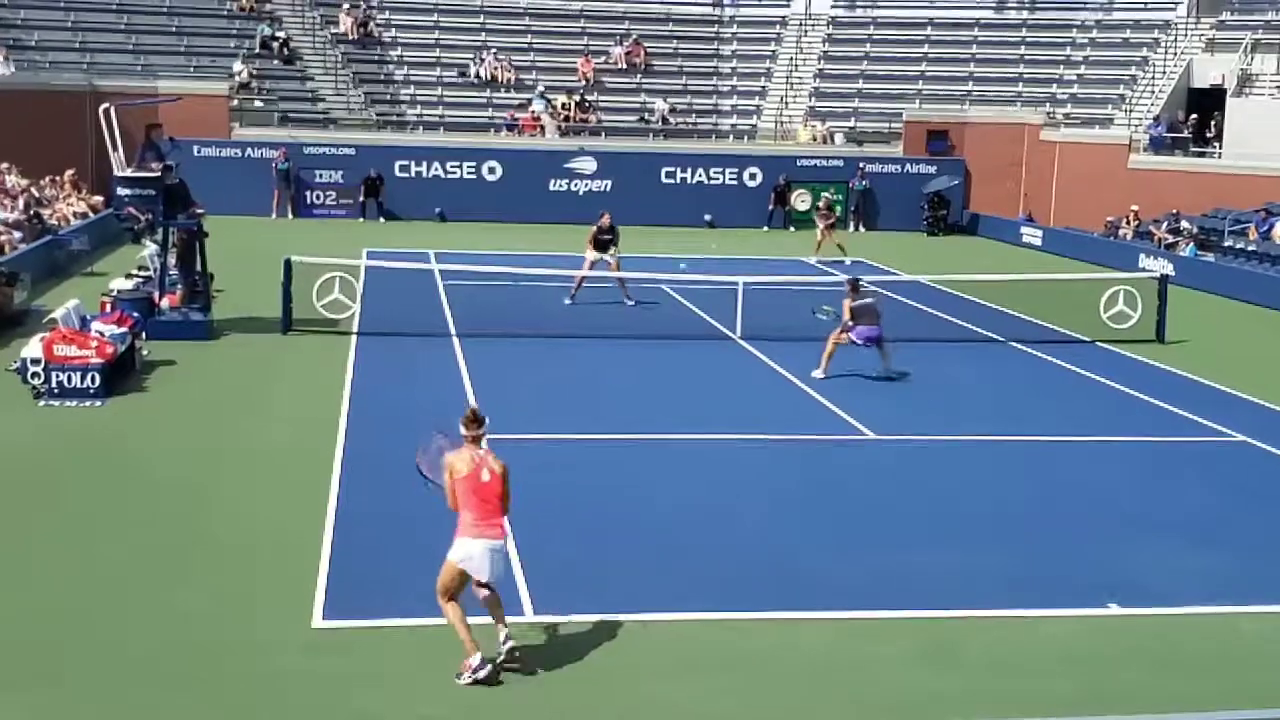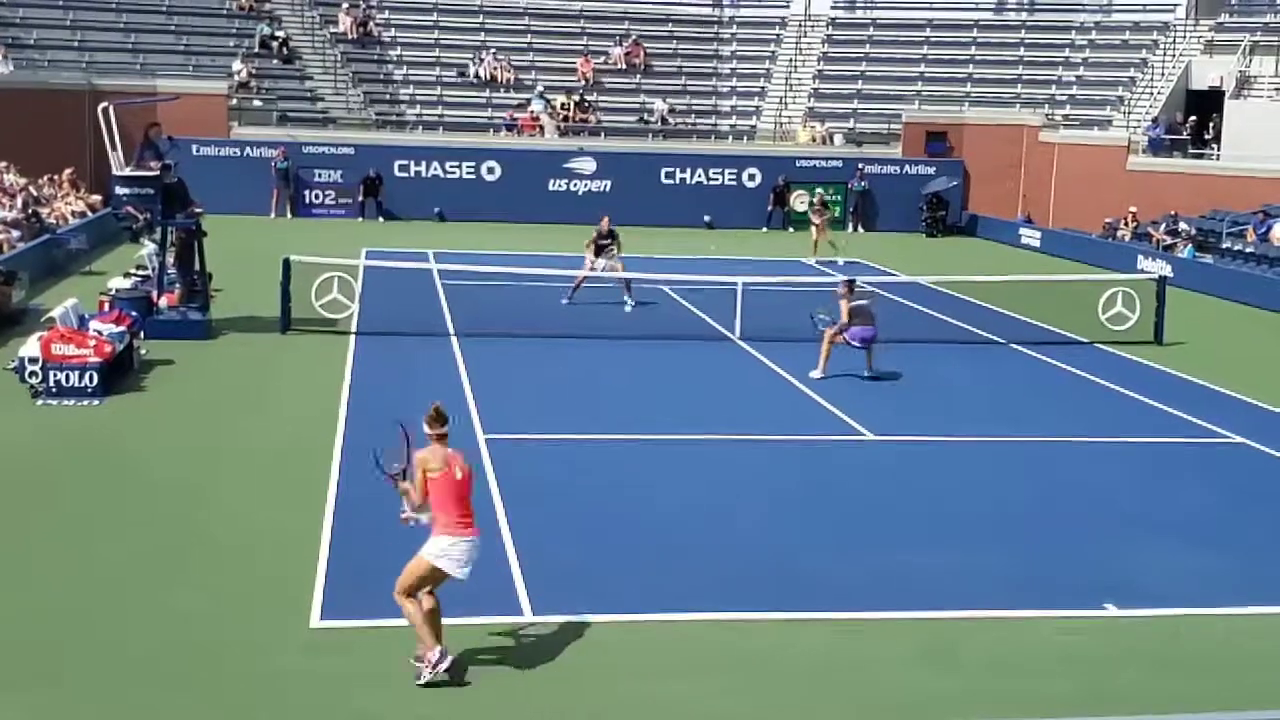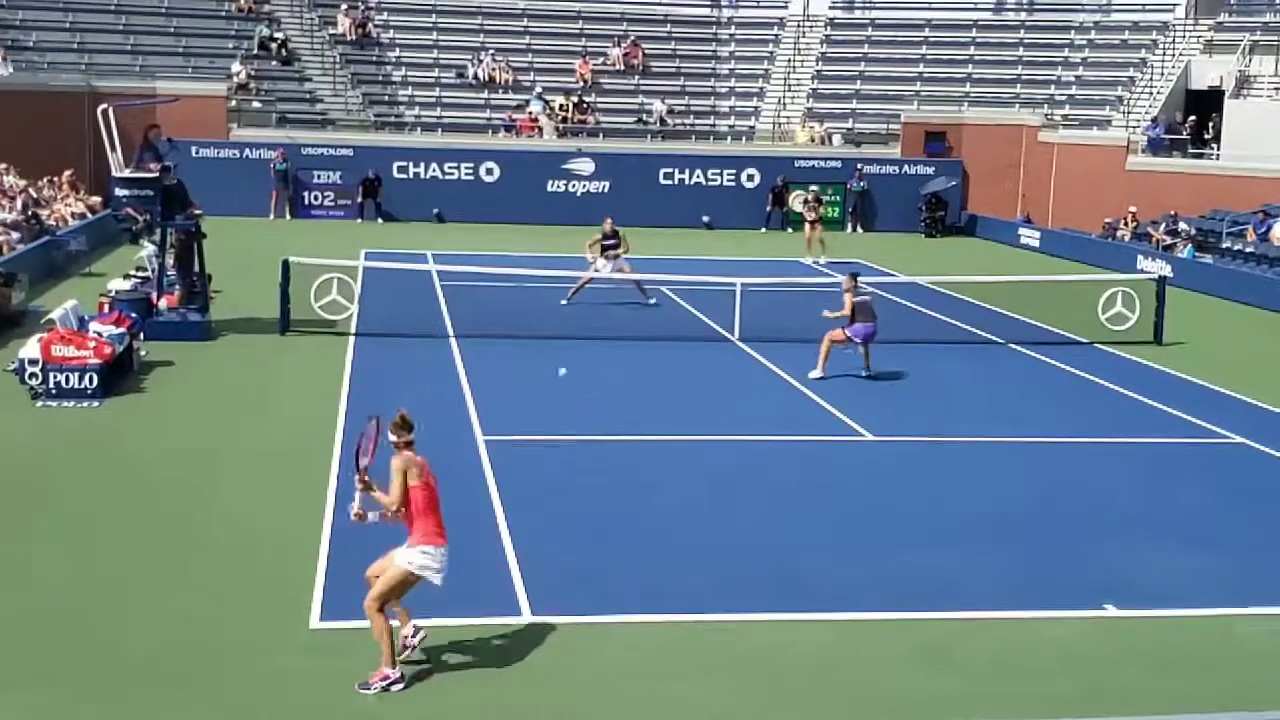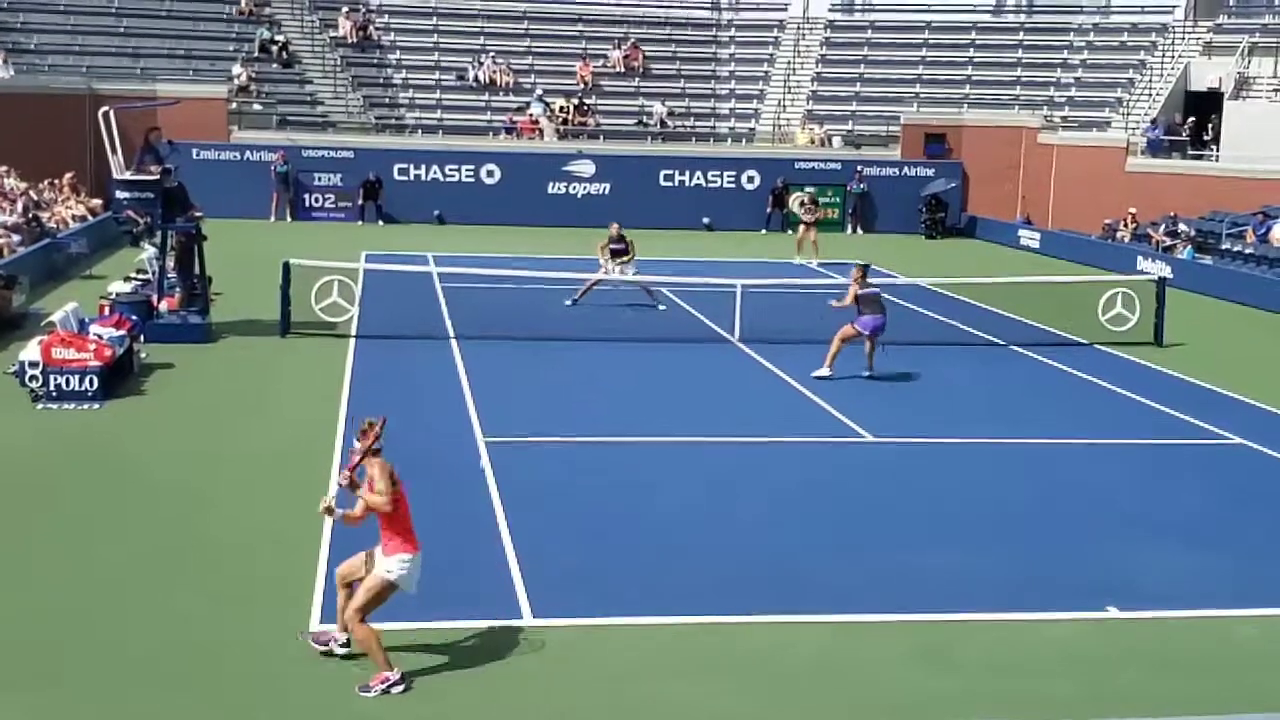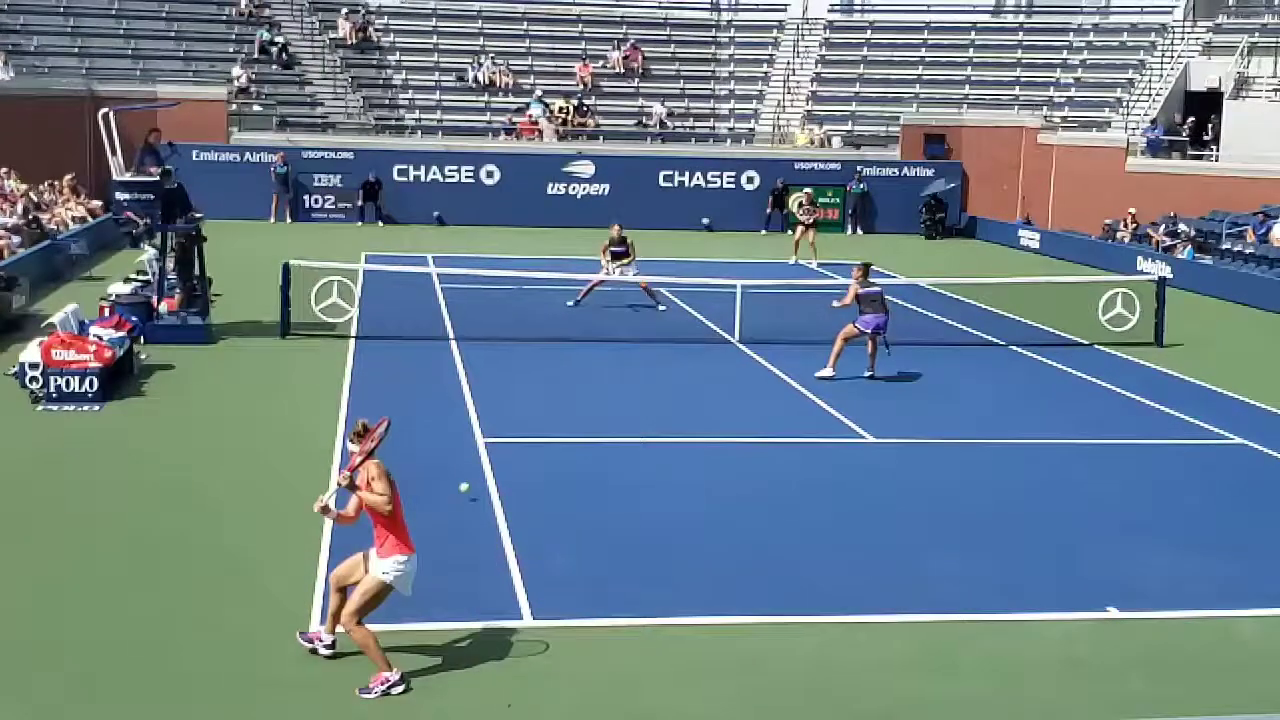
dt=0.1s
person 1, frame 1
left shoulder: (452, 459)
right shoulder: (500, 465)
left elbow: (453, 504)
left hip: (467, 541)
right hip: (497, 542)
left knee: (446, 597)
right knee: (482, 587)
left ankle: (476, 660)
right ankle: (505, 636)
person 1, frame 2
left shoulder: (422, 456)
right shoulder: (460, 459)
left elbow: (419, 500)
left wrist: (403, 487)
right wrist: (419, 514)
left hip: (449, 540)
right hip: (465, 538)
left knee: (402, 593)
right knee: (423, 586)
left ankle: (436, 654)
right ankle: (433, 649)
person 1, frame 3
left shoulder: (399, 462)
right shoulder: (420, 464)
left elbow: (395, 504)
left wrist: (371, 490)
right wrist: (368, 515)
left hip: (424, 548)
right hip: (427, 545)
left knee: (373, 603)
right knee: (373, 575)
left ankle: (391, 672)
right ankle: (411, 631)
person 1, frame 4
left shoulder: (378, 467)
right shoulder: (371, 472)
left elbow: (387, 505)
right elbow: (358, 517)
left wrist: (356, 489)
right wrist: (334, 512)
left hip: (400, 558)
right hip: (388, 552)
left knee: (352, 616)
right knee: (342, 575)
left ankle: (390, 676)
right ankle: (341, 638)
person 1, frame 5
left shoulder: (374, 468)
right shoulder: (364, 473)
left elbow: (387, 506)
right elbow: (350, 516)
left wrist: (354, 489)
right wrist: (328, 512)
left hip: (395, 558)
right hip: (382, 553)
left knee: (349, 619)
right knee: (337, 579)
left ankle: (390, 677)
right ankle: (327, 639)
